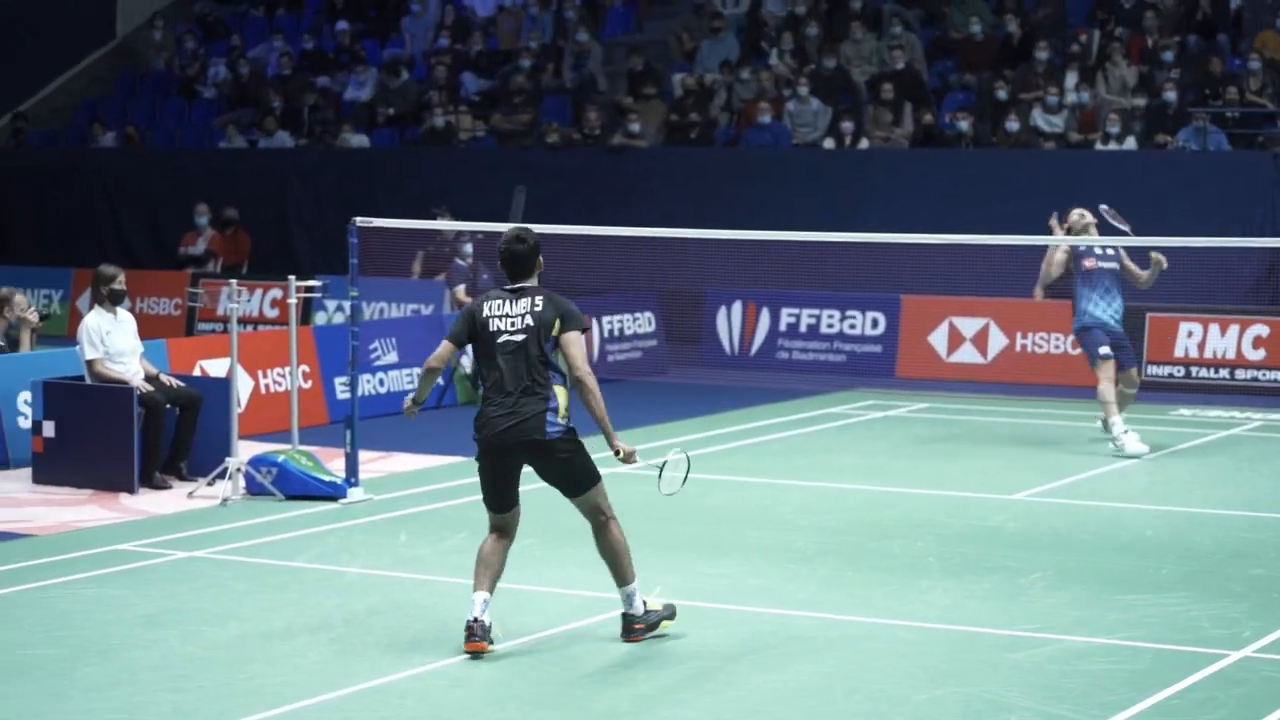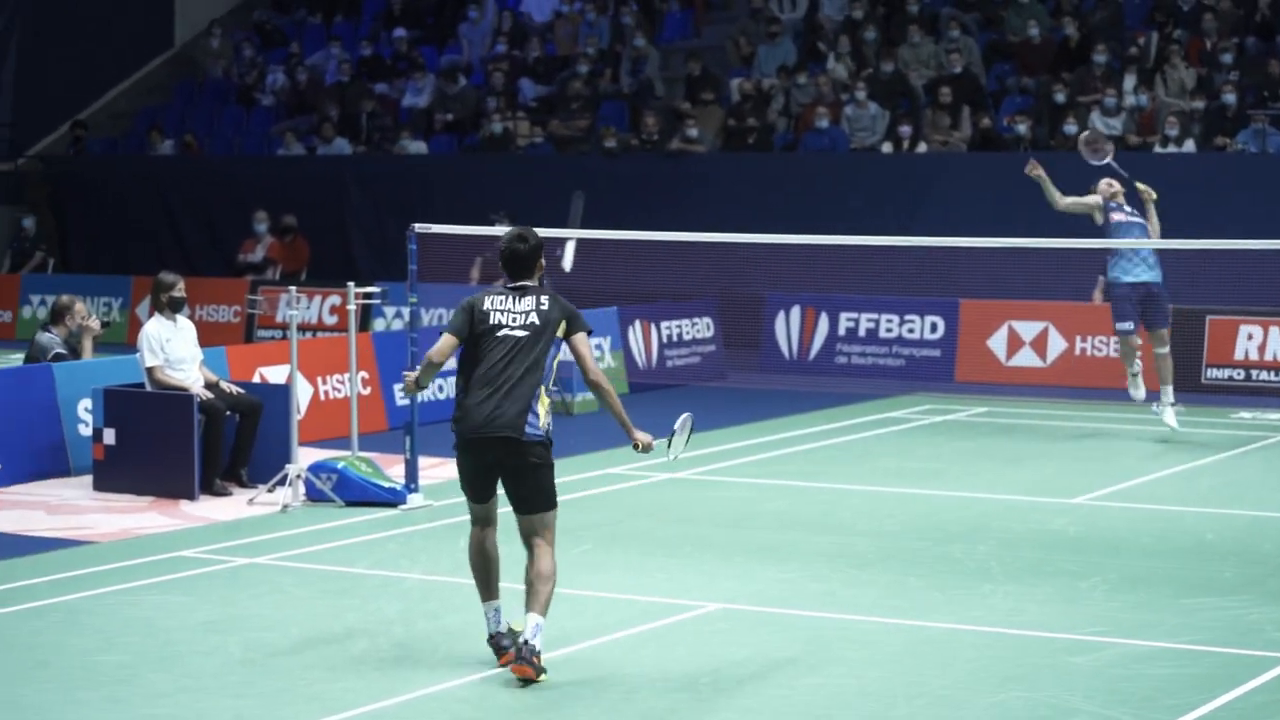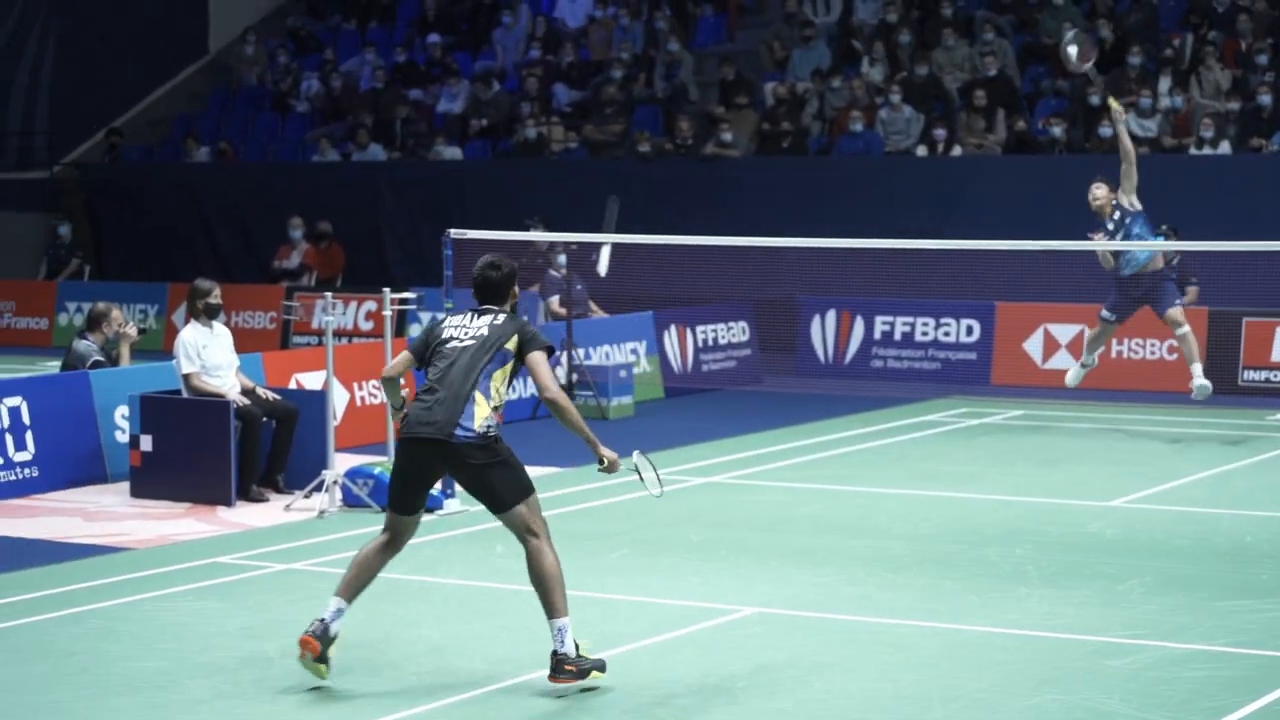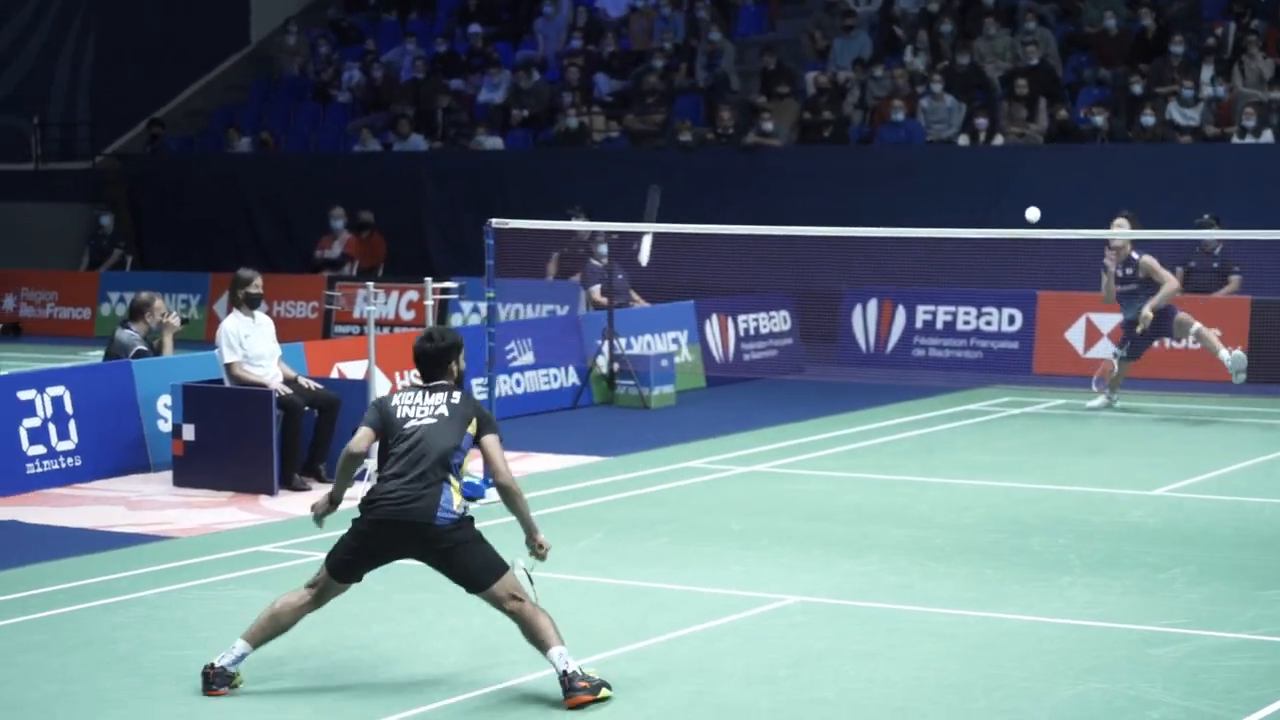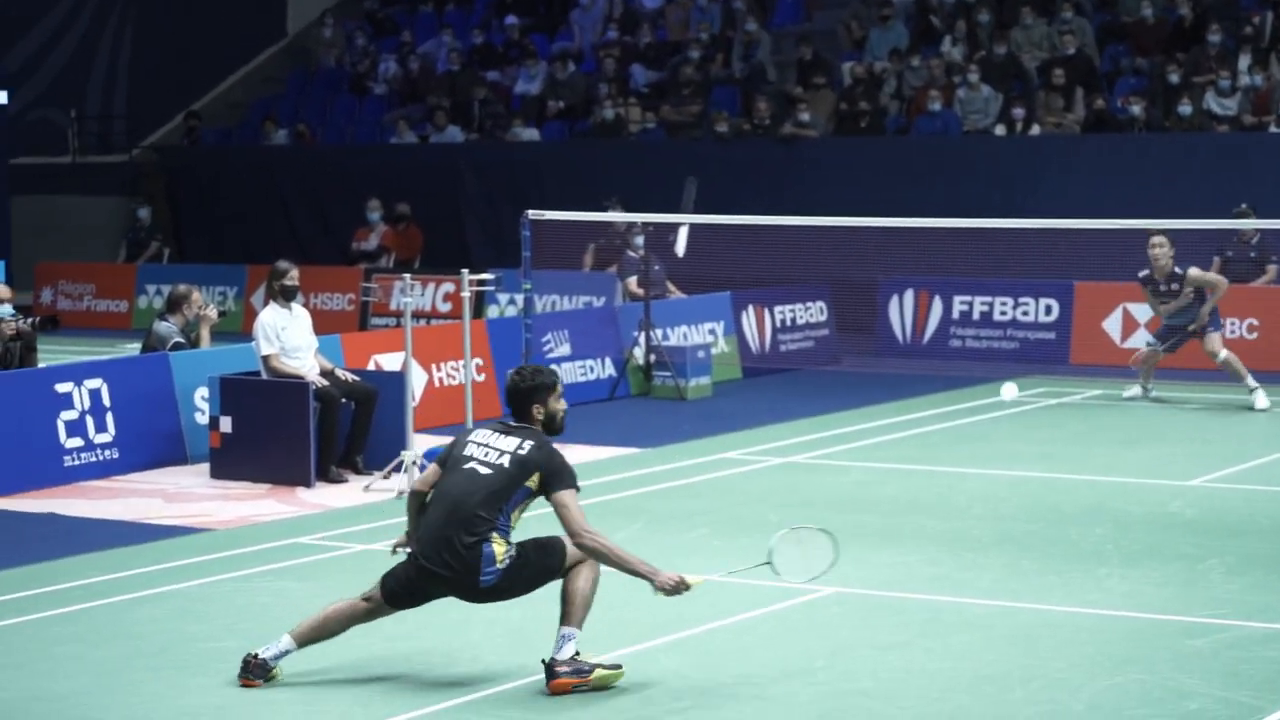
dt=0.2s
person 1, frame 1
left shoulder: (478, 308)
right shoulder: (559, 308)
left elbow: (435, 364)
right elbow: (581, 373)
left wrist: (418, 400)
right wrist: (612, 438)
left hip: (494, 435)
right hip: (547, 430)
left knee: (500, 529)
right knee: (601, 514)
left ankle: (477, 621)
right ankle: (635, 614)
person 1, frame 2
left shoulder: (477, 303)
right shoulder: (560, 309)
left elbow: (435, 358)
right elbow: (594, 377)
left wrist: (417, 382)
right wrist: (631, 430)
left hip: (472, 433)
right hip: (525, 434)
left knee: (483, 525)
right knee: (539, 541)
left ankle: (497, 633)
right ankle: (529, 645)
person 1, frame 3
left shoulder: (443, 325)
right shoulder: (520, 329)
left elbow: (390, 374)
right elbow: (550, 395)
left wrist: (400, 410)
right wrist: (598, 448)
left hip: (417, 437)
right hip: (468, 440)
left knee: (392, 539)
right knee: (535, 536)
left ankle: (322, 631)
right ankle: (564, 655)
person 1, frame 4
left shoulder: (389, 402)
right shoulder: (471, 408)
left elbow: (354, 450)
right elbow: (503, 480)
left wrist: (333, 497)
right wrist: (533, 535)
left hip: (381, 517)
right hip: (439, 523)
left knee: (315, 593)
right knee: (516, 601)
left ankle: (225, 667)
right ankle: (571, 677)
person 1, frame 5
left shoulder: (472, 435)
right shoulder: (548, 458)
left elbow: (420, 488)
right elbow: (583, 536)
left wrist: (414, 535)
right wrist: (652, 574)
left hip: (431, 560)
right hip: (481, 571)
left knee: (368, 604)
right knee: (582, 558)
left ankle: (264, 659)
right ankle: (564, 662)
person 2, frame 1
left shoulder: (1115, 249)
right shoulder: (1070, 246)
left elbow: (1143, 281)
right elbow: (1048, 277)
left wrist: (1156, 266)
right wrist: (1058, 244)
left hip: (1114, 323)
right hip: (1090, 323)
left knee: (1132, 380)
right knee: (1107, 369)
left ankle: (1111, 420)
right ankle: (1119, 433)
person 2, frame 2
left shoulder: (1137, 212)
right shoulder: (1100, 204)
left elbow: (1155, 238)
right elbow: (1061, 204)
left wrist: (1150, 203)
right wrist: (1044, 179)
left hip: (1152, 281)
right hip: (1122, 281)
left knee: (1162, 341)
right knee: (1130, 342)
left ankle: (1167, 401)
right ankle: (1134, 372)
person 2, frame 3
left shoulder: (1125, 200)
right shoulder: (1101, 232)
left elbow: (1129, 156)
right elbow: (1107, 266)
left wrist: (1120, 124)
right wrist: (1100, 249)
left hip: (1157, 278)
right hip: (1127, 282)
left knee: (1177, 321)
right knee: (1100, 331)
left ankle: (1198, 378)
right ankle: (1086, 361)
person 2, frame 4
left shoulder: (1143, 261)
right shoulder: (1108, 264)
left elbow: (1173, 285)
right elbow: (1107, 298)
left wrist: (1148, 307)
right wrist: (1110, 273)
left hip: (1162, 313)
right hip: (1135, 323)
left knee: (1185, 322)
right knee: (1117, 368)
left ankle: (1229, 361)
right ankle: (1110, 395)
person 2, frame 5
left shoulder: (1187, 274)
right shoulder: (1144, 278)
left elbow: (1222, 284)
right elbow: (1158, 310)
left wrist: (1205, 309)
right wrist: (1176, 303)
left hip: (1204, 315)
right hip: (1176, 321)
left knee: (1214, 350)
right knee: (1147, 358)
left ankle: (1255, 388)
right ankle: (1145, 386)
person 3, frame 1
left shoulder: (127, 317)
right shoulder: (91, 323)
right elbow: (96, 369)
left wrist: (159, 374)
right wrist: (129, 379)
left hip: (139, 381)
right hip: (113, 386)
left knee: (192, 397)
right knee: (156, 401)
left ankle: (175, 462)
right ankle: (149, 472)
person 3, frame 2
left shoulder: (187, 324)
right shoulder: (151, 330)
right elbow: (156, 376)
left wrist: (219, 381)
right wrist: (189, 387)
left hip: (199, 388)
right hip: (173, 393)
left knee: (252, 405)
right knee: (216, 409)
left ankle: (236, 469)
right ankle: (210, 478)
person 3, frame 3
left shoulder: (223, 331)
right shoulder: (188, 337)
right elbow: (193, 383)
left wrist: (255, 387)
right wrist: (225, 393)
left hip: (236, 394)
right hip: (209, 400)
left knee: (288, 411)
right knee: (253, 415)
left ankle: (272, 475)
right ankle: (246, 485)
person 3, frame 4
left shoulder: (265, 320)
right shoulder: (230, 326)
right elbow: (235, 372)
left wrist: (297, 377)
right wrist: (267, 383)
left hip: (278, 384)
right hip: (252, 389)
left knee: (330, 400)
right knee: (295, 404)
left ankle: (314, 464)
right ankle: (289, 474)
person 3, frame 5
left shoulder: (302, 313)
right shoulder: (267, 319)
right elbow: (272, 364)
left wrist: (334, 369)
right wrist: (305, 375)
left hip: (315, 376)
right hip: (289, 381)
left knee: (367, 392)
right knee: (331, 396)
left ankle: (351, 456)
right ankle: (326, 465)
